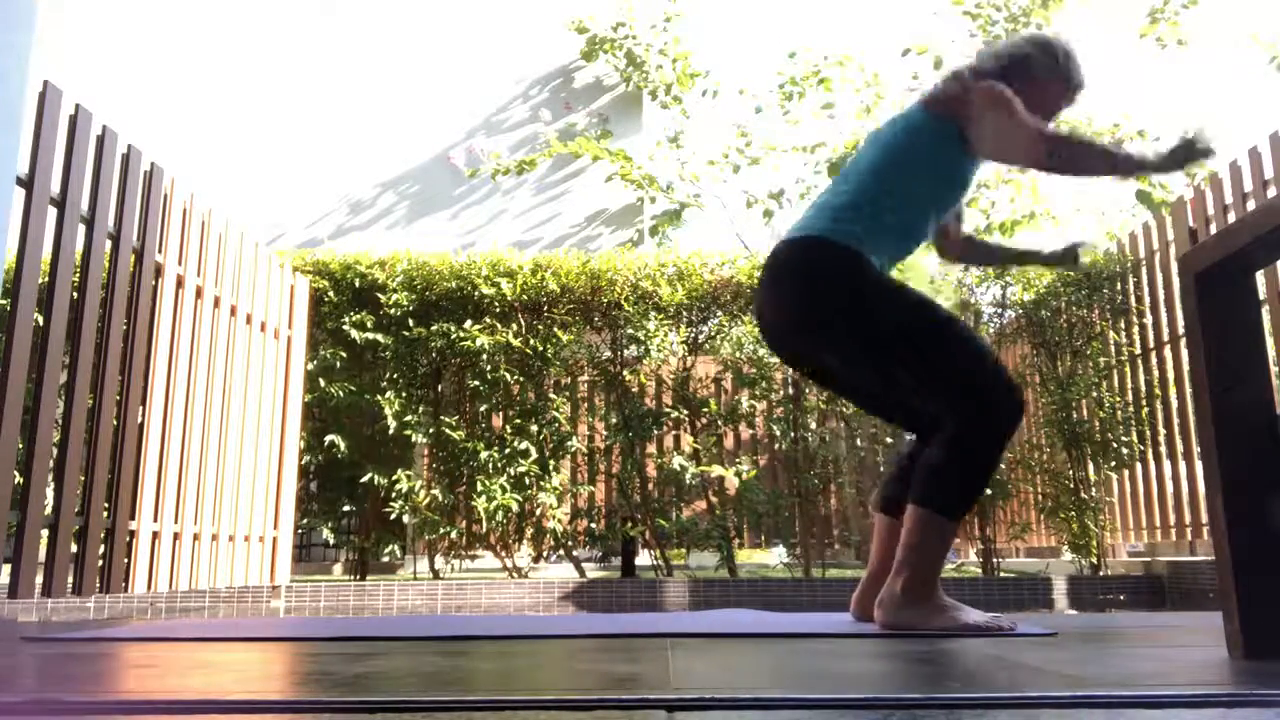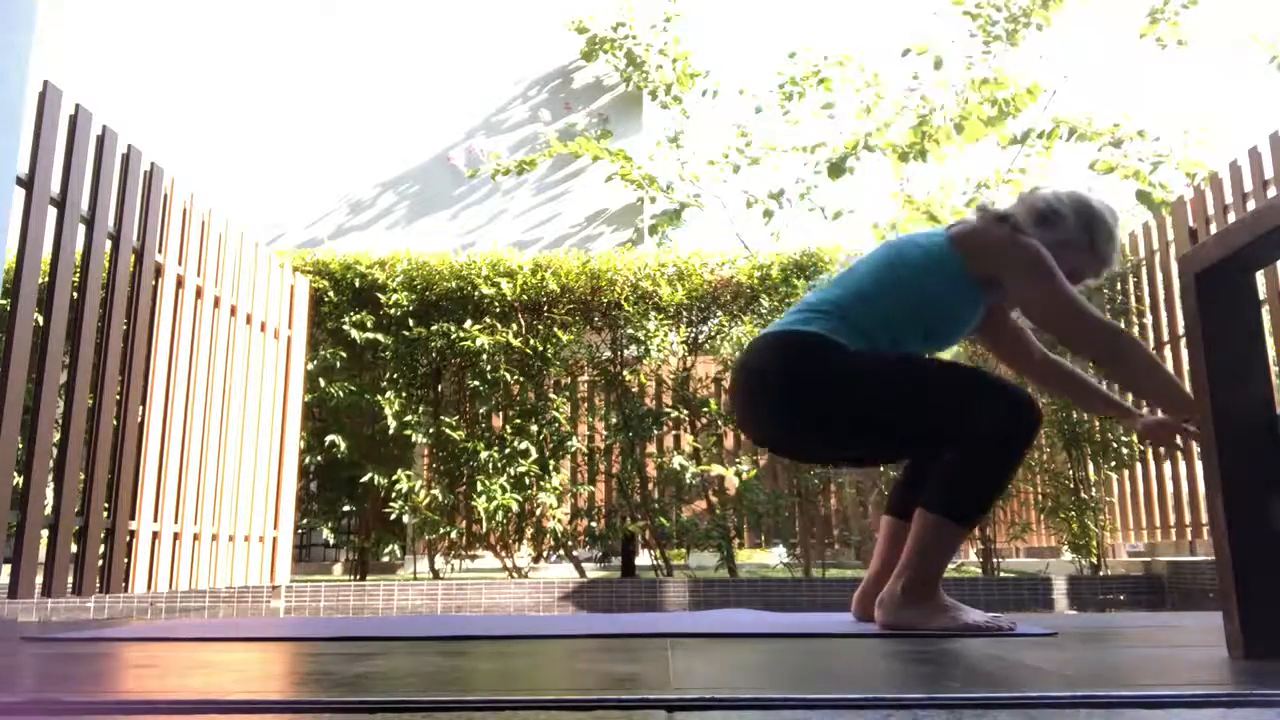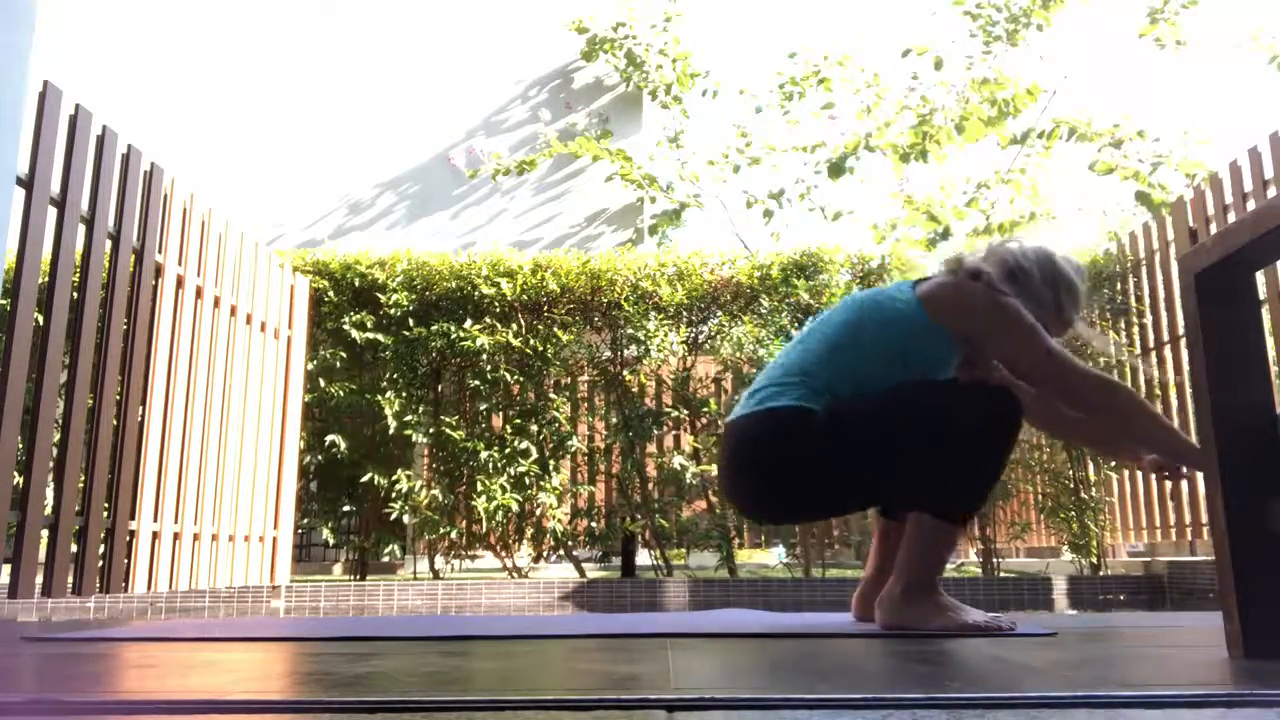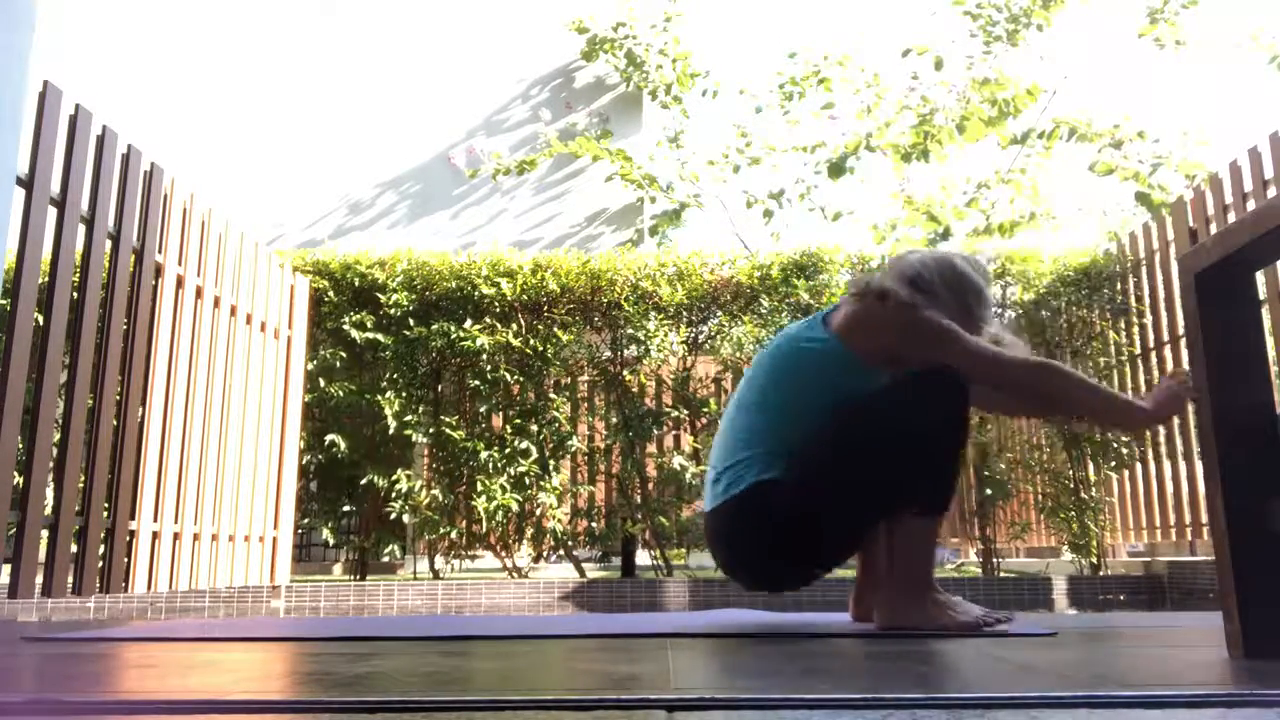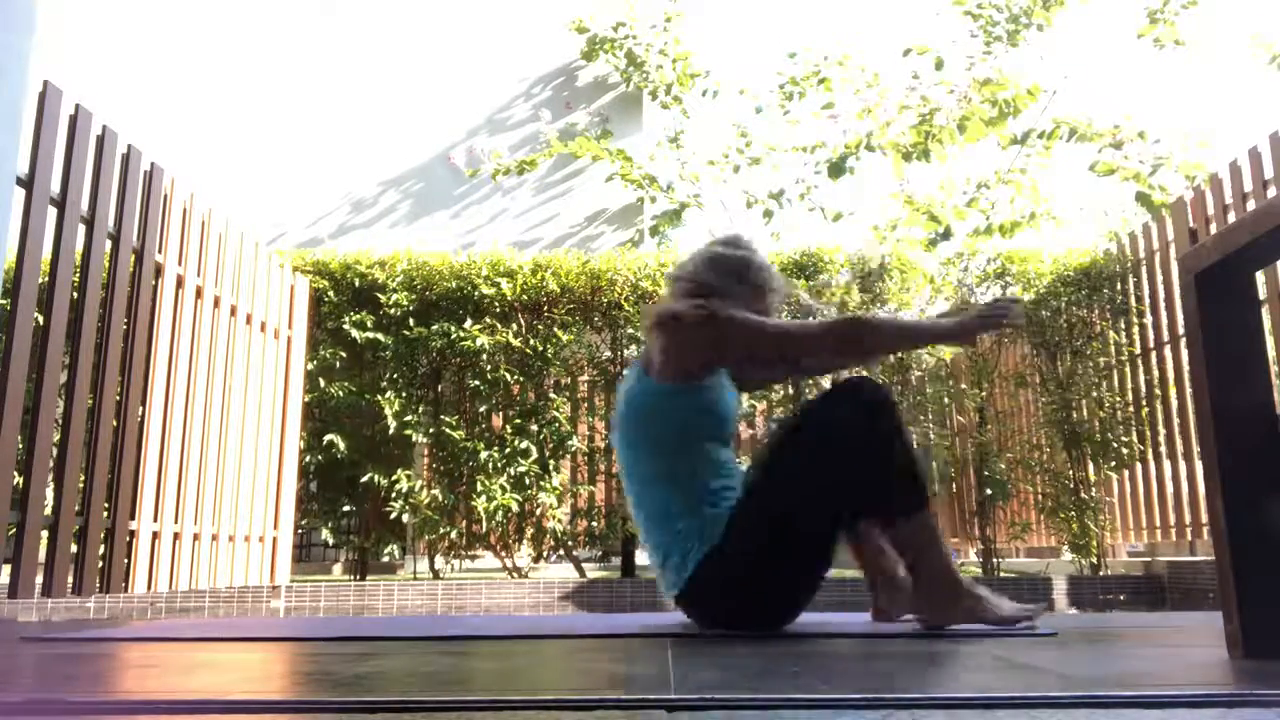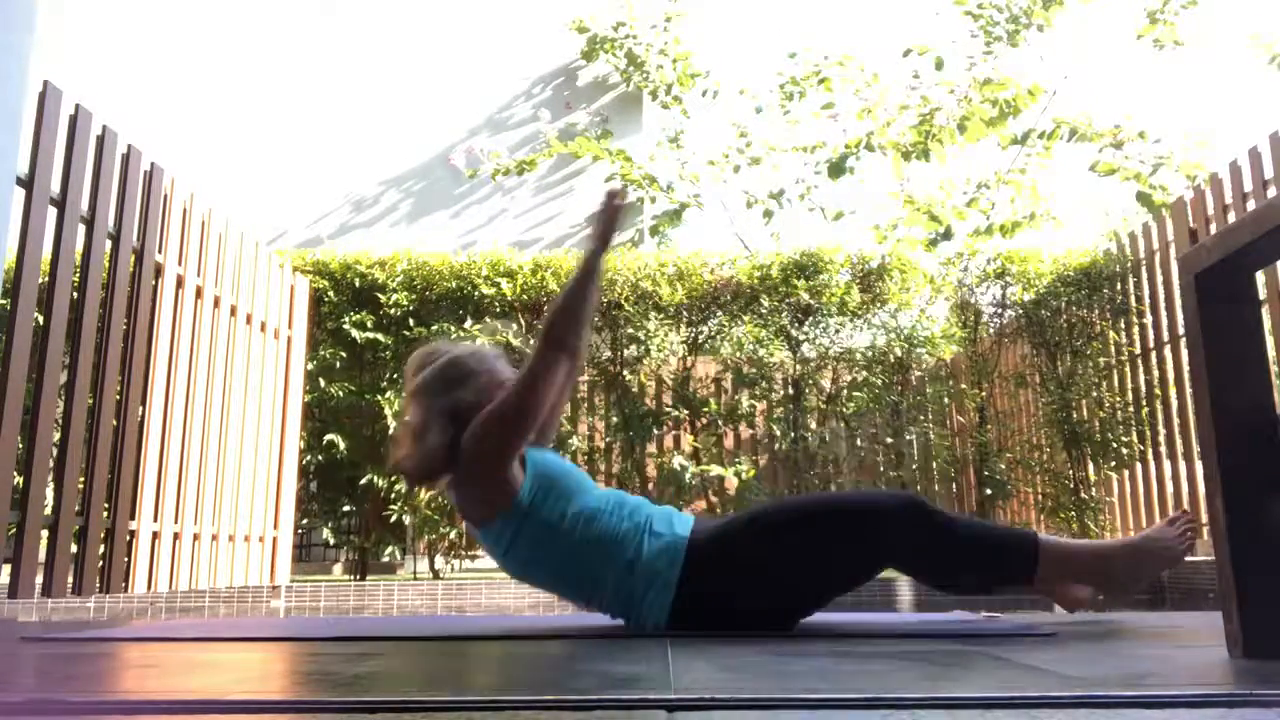
dt=0.3s
person 1, frame 1
left shoulder: (943, 125)
right shoulder: (978, 99)
left elbow: (955, 244)
right elbow: (1045, 150)
left wrist: (1041, 257)
right wrist: (1153, 163)
left hip: (794, 294)
right hip: (826, 283)
left knee: (952, 423)
right knee: (989, 406)
left ankle: (881, 585)
right ankle: (909, 594)
person 1, frame 2
left shoulder: (979, 277)
right shoulder: (1006, 247)
left elbow: (1036, 363)
right elbow: (1104, 343)
left wrist: (1135, 418)
right wrist: (1194, 411)
left hip: (775, 386)
right hip: (796, 379)
left knee: (952, 429)
right knee: (1004, 418)
left ankle: (881, 587)
right ankle: (912, 595)
person 1, frame 3
left shoulder: (953, 319)
right shoulder: (973, 300)
left elbow: (1034, 402)
right elbow: (1090, 393)
left wrist: (1139, 455)
right wrist: (1196, 454)
left hip: (764, 450)
right hip: (779, 451)
left knee: (938, 429)
right knee: (987, 415)
left ankle: (879, 588)
right ankle: (911, 597)
person 1, frame 4
left shoulder: (860, 337)
right shoulder: (890, 317)
left elbow: (990, 390)
right elbow: (1022, 380)
left wrist: (1110, 412)
right wrist: (1141, 413)
left hip: (750, 531)
right hip: (765, 537)
left knee: (906, 423)
right knee: (935, 401)
left ankle: (875, 593)
right ankle: (910, 594)
person 1, frame 5
left shoulder: (688, 355)
right shoulder: (700, 333)
left elbow: (813, 352)
right elbow: (837, 339)
right wrist: (951, 328)
left hip: (716, 577)
right hip: (731, 583)
left knee: (826, 452)
right knee: (861, 408)
left ankle: (897, 587)
right ankle: (944, 593)
person 1, frame 6
left shoulder: (509, 475)
right shoulder: (489, 478)
left elbow: (555, 372)
right elbow: (555, 357)
right wrist: (597, 248)
left hip: (703, 556)
right hip: (702, 593)
left knee: (880, 516)
right knee: (895, 522)
left ankle: (1057, 576)
right ankle: (1104, 562)
